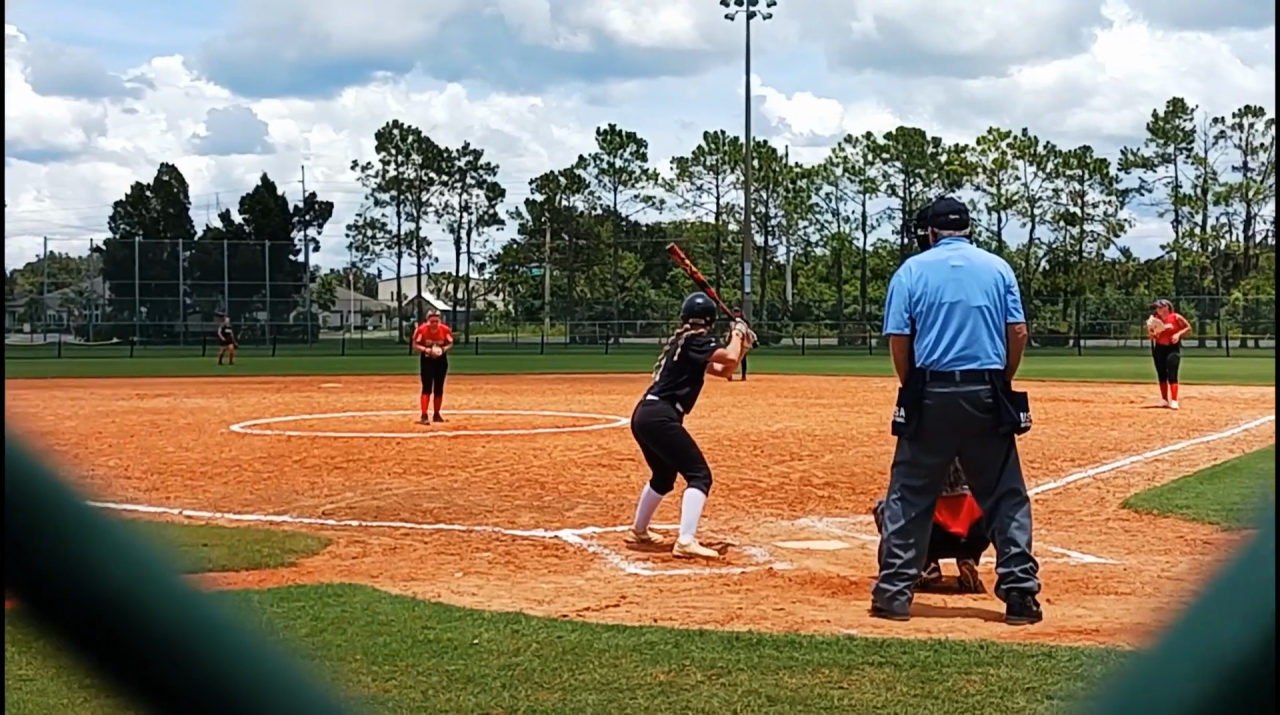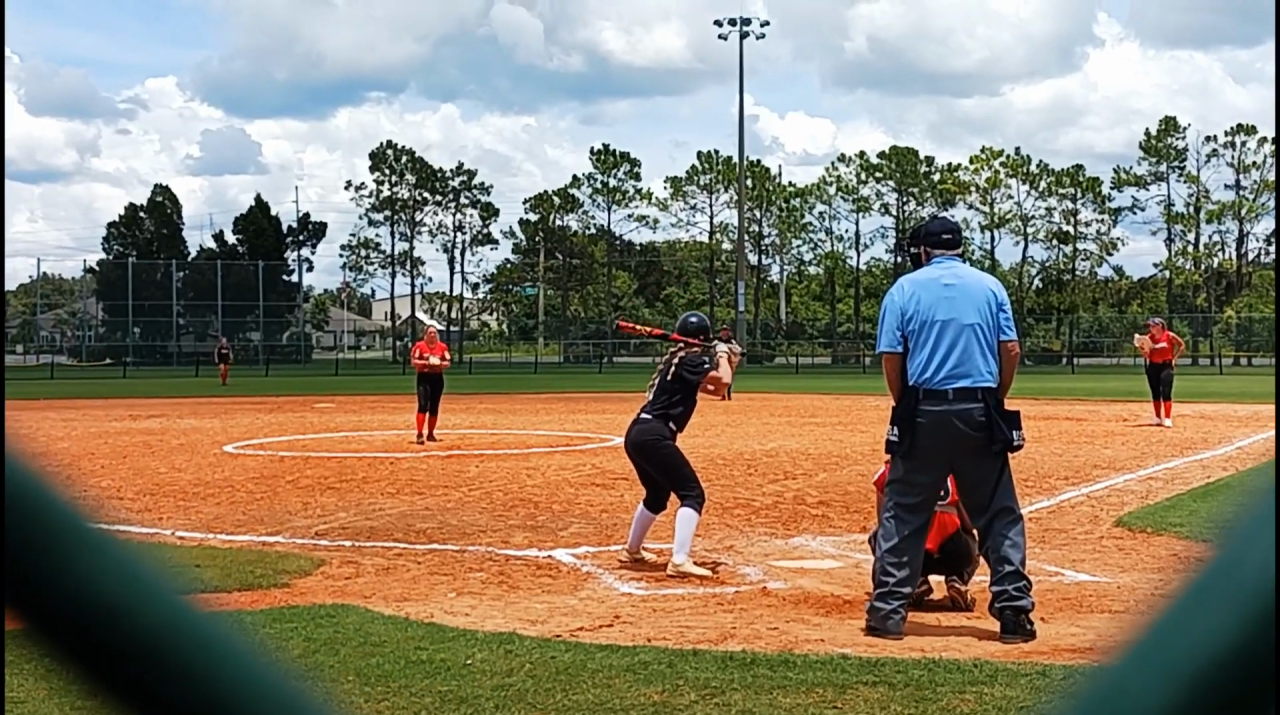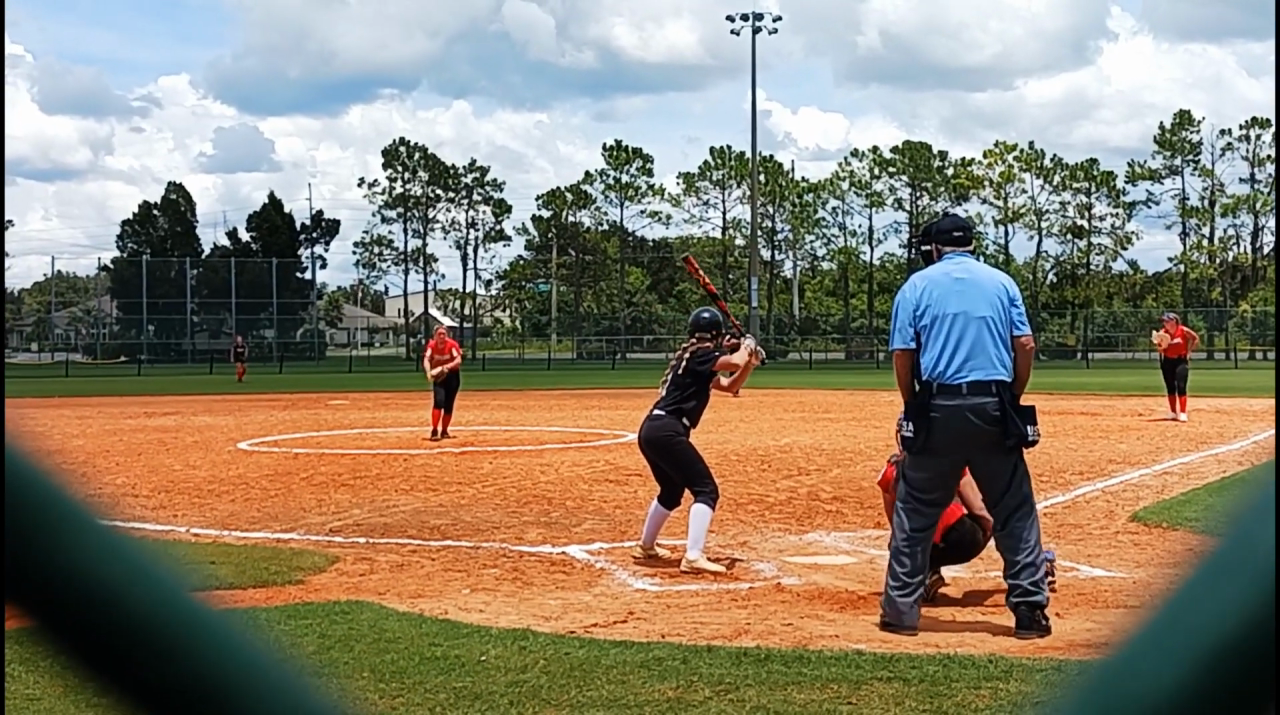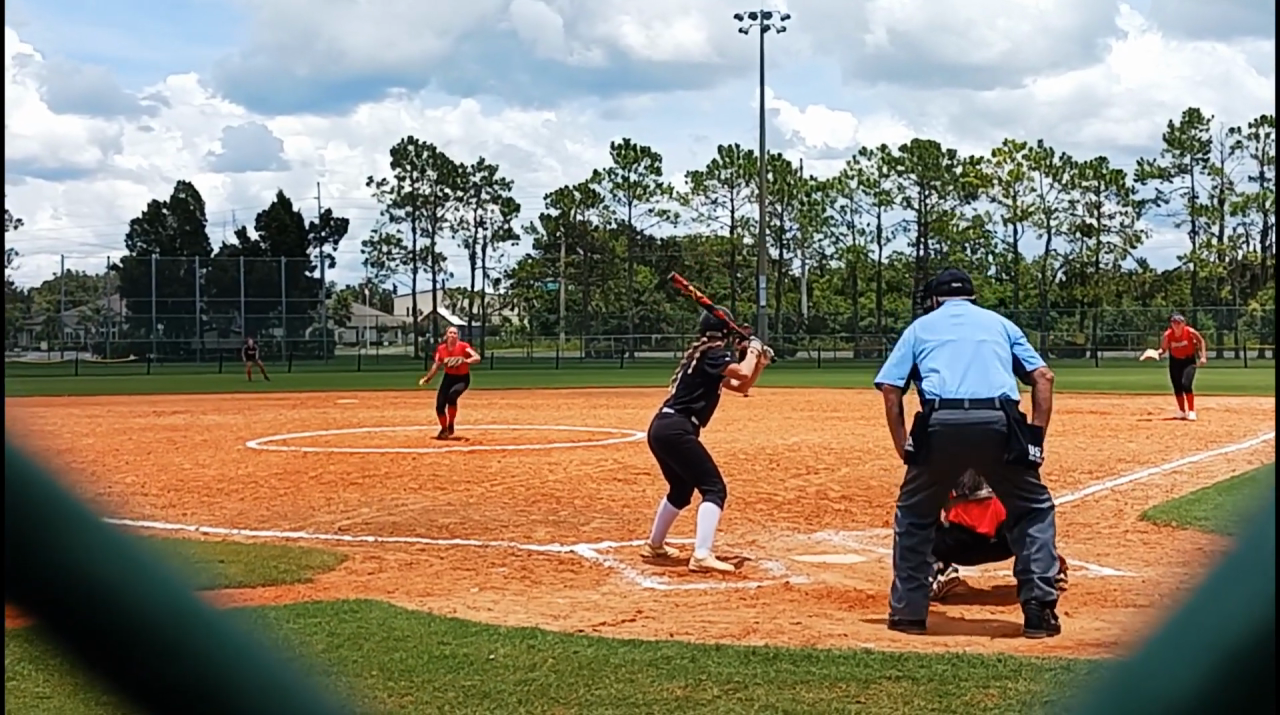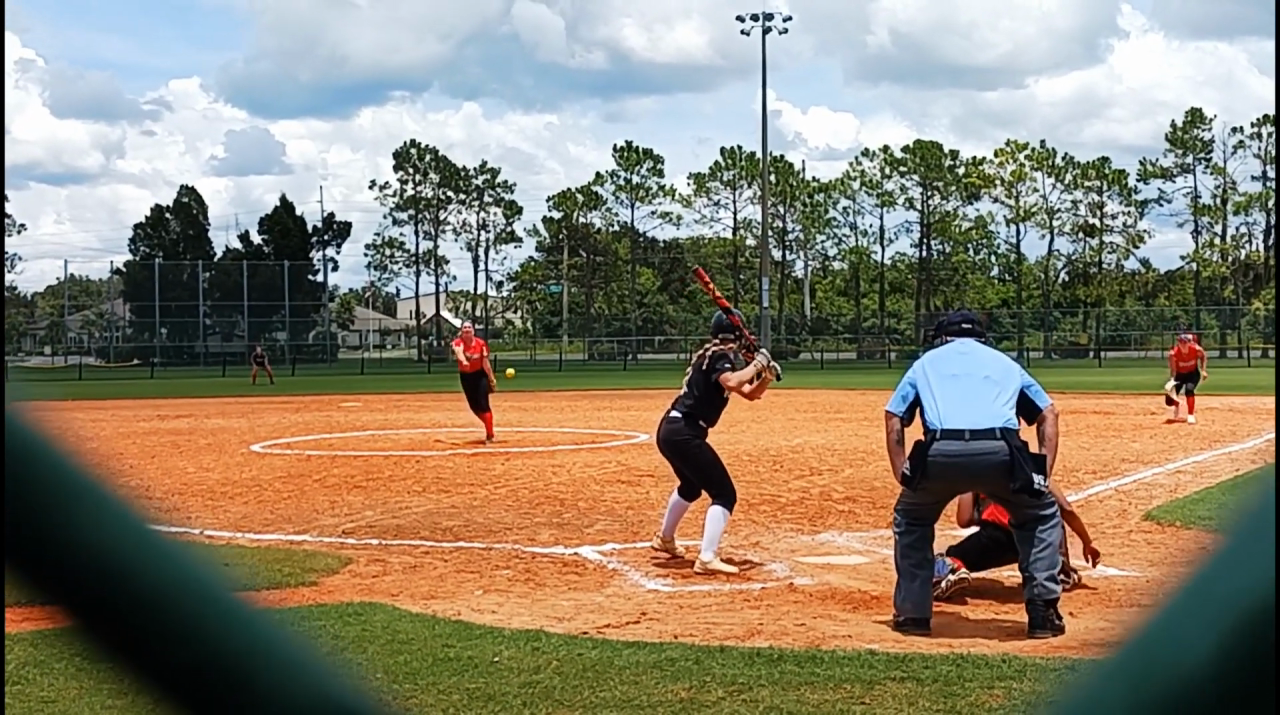
dt=0.5s
person 1, frame 1
left shoulder: (912, 270)
right shoulder: (998, 267)
left elbow: (898, 341)
right elbow: (1018, 333)
left wrist: (912, 391)
right wrist: (1002, 385)
left hip: (931, 394)
right hip: (987, 393)
left knee: (909, 497)
right knee: (1006, 497)
left ankle: (894, 594)
right ankle: (1020, 594)
person 1, frame 2
left shoulder: (904, 288)
right shoulder: (990, 286)
left elbow: (891, 360)
right elbow: (1010, 350)
left wrist: (906, 410)
right wrist: (994, 404)
left hip: (923, 413)
right hip: (979, 412)
left knee: (902, 515)
right knee: (999, 515)
left ankle: (888, 612)
right ankle: (1014, 613)
person 1, frame 3
left shoulder: (918, 284)
right shoulder: (1001, 282)
left elbow: (901, 357)
right elbow: (1026, 346)
left wrist: (913, 408)
right wrist: (1012, 401)
left hip: (938, 407)
right hip: (993, 406)
left knee: (915, 512)
right knee: (1015, 510)
left ankle: (902, 611)
right ankle: (1029, 610)
person 1, frame 4
left shoulder: (920, 326)
right shoulder: (999, 322)
left elbow: (891, 389)
right elbow: (1043, 376)
left wrist: (904, 446)
right wrist: (1035, 437)
left hip: (940, 424)
right hip: (998, 422)
left knee: (914, 515)
right knee: (1034, 508)
left ankle: (909, 611)
right ankle: (1038, 611)
person 1, frame 5
left shoulder: (926, 361)
right shoulder: (1004, 361)
left elbow: (893, 419)
right elbow: (1048, 413)
left wrist: (904, 478)
right wrist: (1042, 474)
left hip: (942, 454)
right hip: (999, 452)
left knee: (911, 518)
right knee: (1041, 513)
left ankle: (912, 613)
right ankle: (1043, 612)
person 2, frame 1
left shoulder: (683, 342)
right shoulder: (696, 341)
left elbow: (723, 370)
right elbow: (730, 358)
left wrist: (743, 346)
right wrist: (737, 332)
left hip: (644, 415)
right hip: (660, 417)
left knee: (664, 475)
right knee: (699, 474)
left ankle: (638, 530)
right ankle: (686, 542)
person 2, frame 2
left shoulder: (677, 361)
right shoulder: (690, 360)
left elbow: (716, 390)
right elbow: (723, 381)
left wrist: (730, 362)
right wrist: (721, 355)
left hip: (638, 434)
right hip: (654, 436)
left knee: (658, 494)
right knee: (692, 494)
left ankle: (632, 550)
right ankle: (679, 561)
person 2, frame 3
left shoulder: (694, 358)
right shoulder: (701, 355)
left elbow: (729, 386)
right elbow: (735, 361)
left wrist: (750, 363)
right wrist: (747, 345)
left hip: (651, 430)
right hip: (667, 432)
left knee: (672, 490)
right knee: (706, 490)
left ankle: (646, 546)
right ankle: (693, 557)
person 2, frame 4
left shoulder: (703, 356)
right shoulder: (712, 354)
left elbow: (740, 386)
right elbow: (743, 374)
left wrist: (760, 362)
right wrist: (753, 350)
left hip: (661, 429)
right hip: (676, 430)
left knee: (681, 489)
right knee: (714, 489)
left ankle: (654, 544)
right ankle: (701, 556)
person 2, frame 5
left shoulder: (719, 357)
right shoulder: (719, 356)
left elbow: (750, 394)
right elbow: (730, 384)
left wrist: (766, 375)
right wrist: (755, 365)
left hip: (670, 431)
right hip: (685, 434)
left knee: (690, 485)
right knee: (724, 494)
left ankle: (664, 539)
right ankle: (707, 559)
